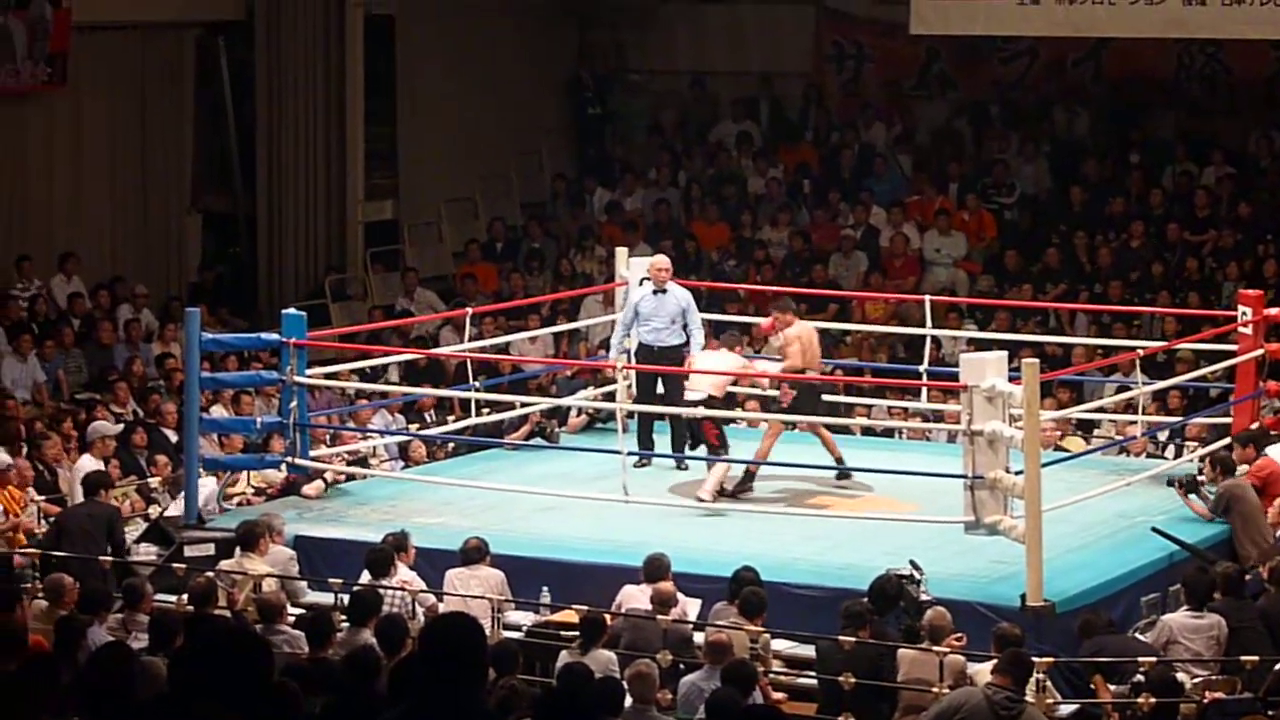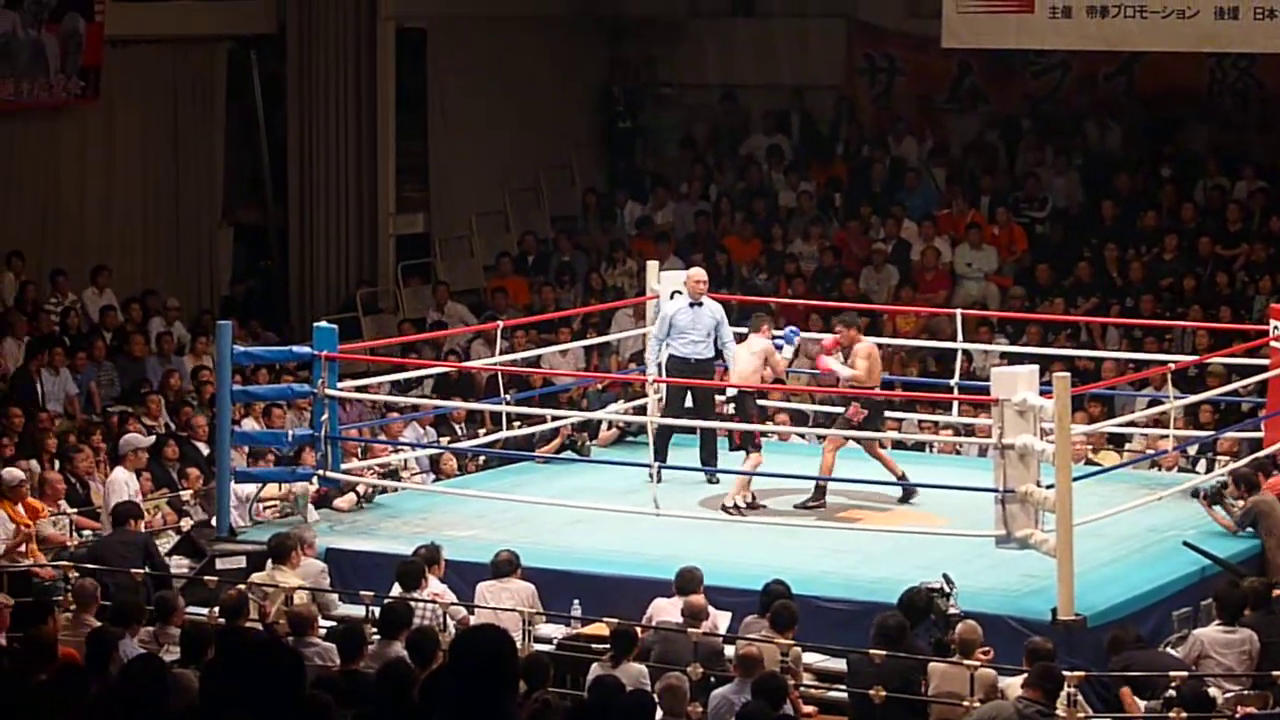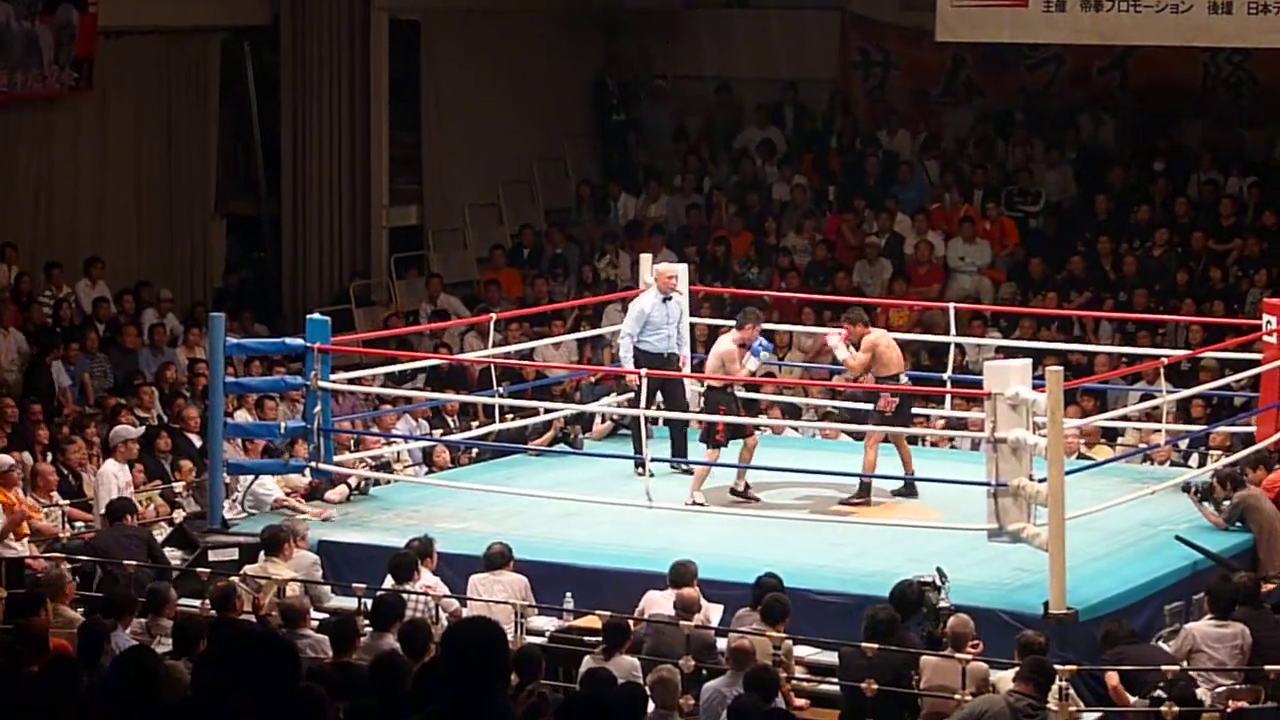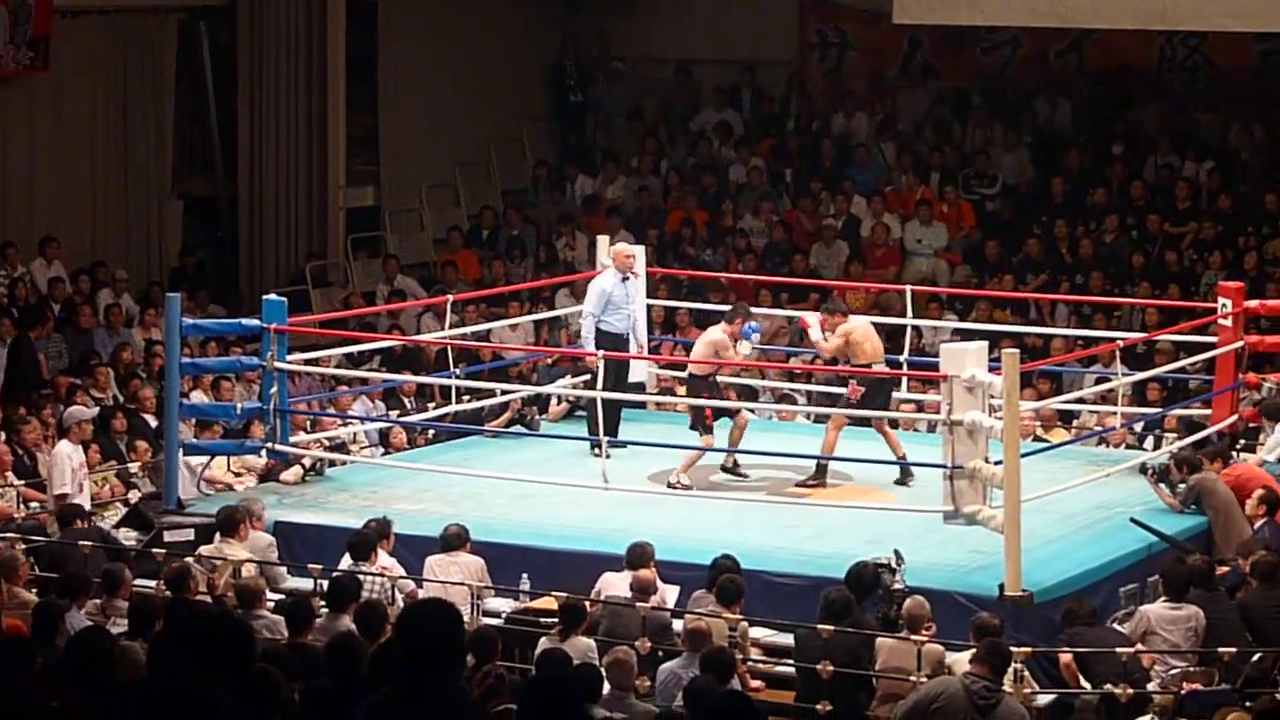
dt=0.5s
person 1, frame 1
left shoulder: (683, 296)
right shoulder: (637, 296)
left elbow: (695, 327)
right elbow: (623, 326)
left wrist: (694, 353)
right wrist: (614, 354)
left hip: (672, 354)
right hip: (646, 352)
left knee: (676, 403)
right knee: (644, 403)
left ankle: (679, 454)
right ankle: (646, 453)
person 1, frame 2
left shoulder: (716, 309)
right shoulder: (671, 308)
left elbow: (727, 341)
right elbow: (656, 339)
left wrist: (734, 368)
right wrist: (652, 369)
left hip: (704, 367)
right hip: (677, 366)
left knee: (707, 418)
right knee: (669, 416)
left ankle: (710, 468)
right ankle: (657, 464)
person 1, frame 3
left shoulder: (676, 301)
right shoulder: (642, 304)
right elbow: (626, 336)
left wrist: (683, 352)
right wrist: (629, 368)
left hip: (670, 360)
right hip: (647, 361)
left knee: (679, 408)
left ankle: (679, 458)
right ankle: (641, 462)
person 1, frame 4
left shoulder: (630, 281)
right shoulder: (602, 283)
right elbow: (588, 316)
left wrist: (637, 336)
right wrist: (590, 349)
left hip: (623, 341)
right hip: (606, 341)
left knee: (618, 391)
right knee: (601, 392)
left ankle: (609, 435)
right ankle: (597, 442)
person 2, frame 1
left shoulder: (791, 332)
right shoulder: (810, 329)
left elbow: (795, 363)
right wrist: (776, 335)
left hip: (798, 386)
right hip: (813, 385)
left knee: (770, 435)
right knee: (816, 428)
left ankle: (746, 481)
right ankle: (843, 468)
person 2, frame 2
left shoulder: (863, 347)
right shoulder: (860, 346)
left elbow: (861, 377)
right elbow: (849, 373)
left wrist: (834, 366)
right wrist: (834, 356)
left hip: (864, 403)
right hip: (871, 402)
left knee: (830, 446)
right knee: (872, 448)
left ankle: (818, 496)
right ankle: (907, 488)
person 2, frame 3
left shoulder: (870, 340)
right shoulder: (879, 334)
left elbow: (855, 369)
right elbow: (866, 367)
left wrist: (837, 346)
right wrist: (847, 347)
left hip: (891, 392)
right hip: (900, 389)
left knee: (871, 442)
right knee: (897, 438)
left ankle: (863, 494)
right ankle: (910, 484)
person 2, frame 4
left shoulder: (845, 329)
right shoulder: (862, 322)
left elbow: (826, 353)
left wrist: (813, 328)
right wrist: (827, 333)
left hip: (865, 380)
right hip: (882, 378)
left knee: (833, 426)
right knee: (881, 425)
left ankle: (819, 475)
right ankle: (905, 470)
person 3, frame 1
left shoulder: (700, 355)
right shoulder: (740, 361)
right elbow: (764, 383)
left hip: (690, 405)
right hip: (706, 408)
left knee: (714, 446)
right knee: (722, 459)
left ankle: (713, 487)
right ankle: (706, 494)
person 3, frame 2
left shoulder: (741, 348)
right shoulder: (764, 344)
right elbow: (779, 373)
right wrist: (789, 348)
left hip: (737, 400)
right hip: (744, 401)
left knee: (752, 452)
right knee: (755, 457)
left ankle: (745, 497)
right ankle: (730, 501)
person 3, frame 3
left shoulder: (729, 341)
right shoulder: (728, 348)
left elbow: (737, 369)
right elbow: (738, 377)
left wrist: (750, 353)
right wrist: (755, 360)
left hip: (728, 396)
right hip: (717, 398)
left knee: (751, 440)
right knee: (713, 452)
left ankle: (739, 486)
right ankle: (693, 497)
person 3, frame 4
left shoulder: (718, 332)
right shoulder: (720, 338)
left elbow: (729, 359)
left wrist: (742, 342)
right wrist: (747, 343)
left hip: (709, 382)
right hip: (699, 386)
left knee: (742, 418)
right knee: (707, 440)
left ankle: (729, 462)
right ankle: (677, 476)
